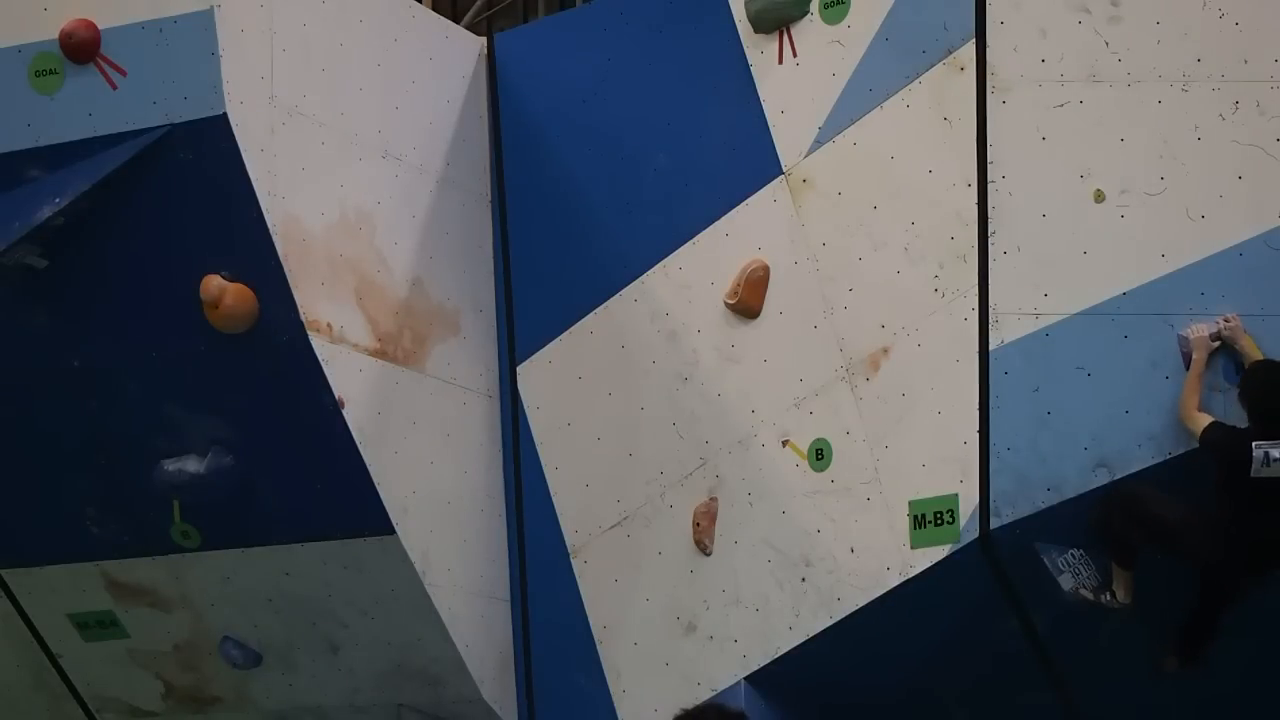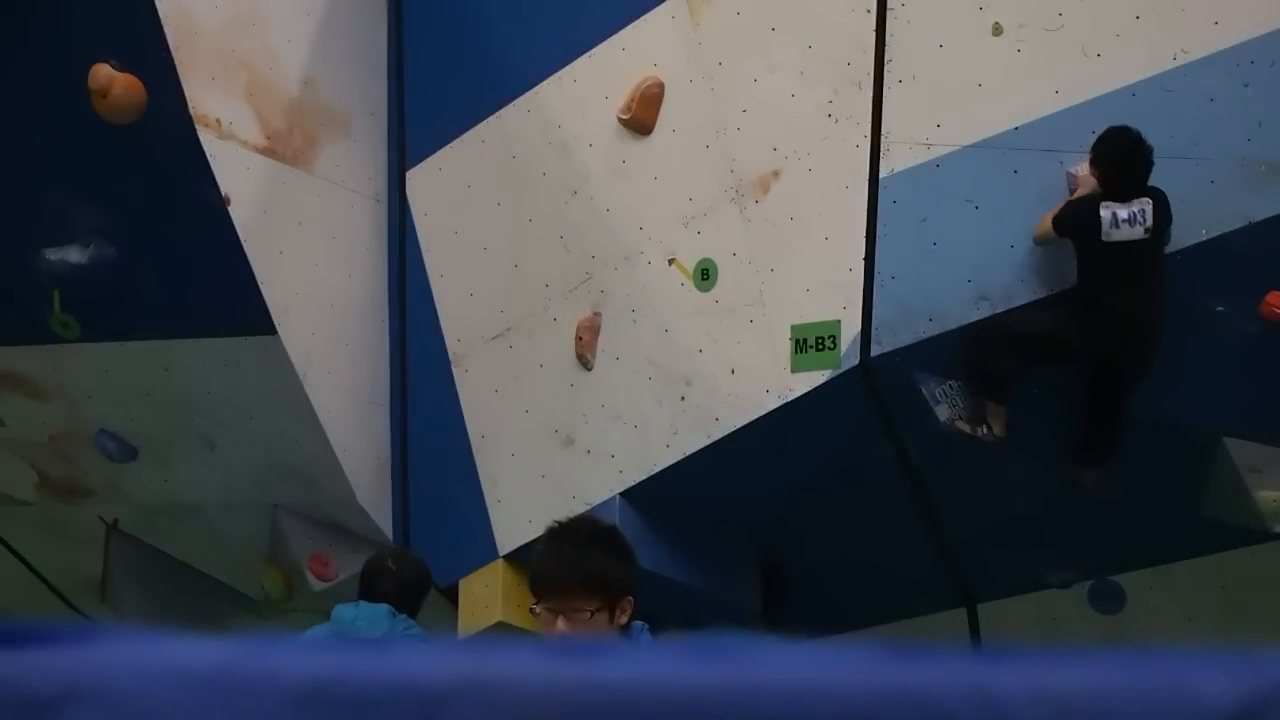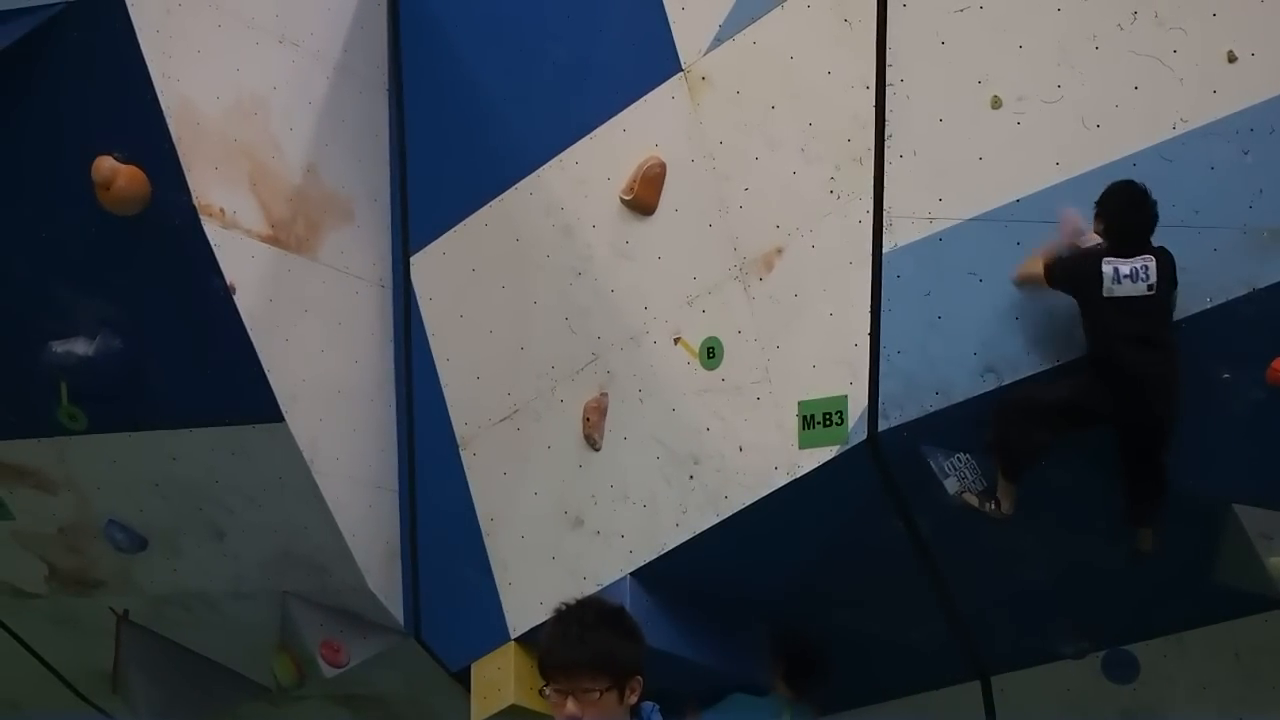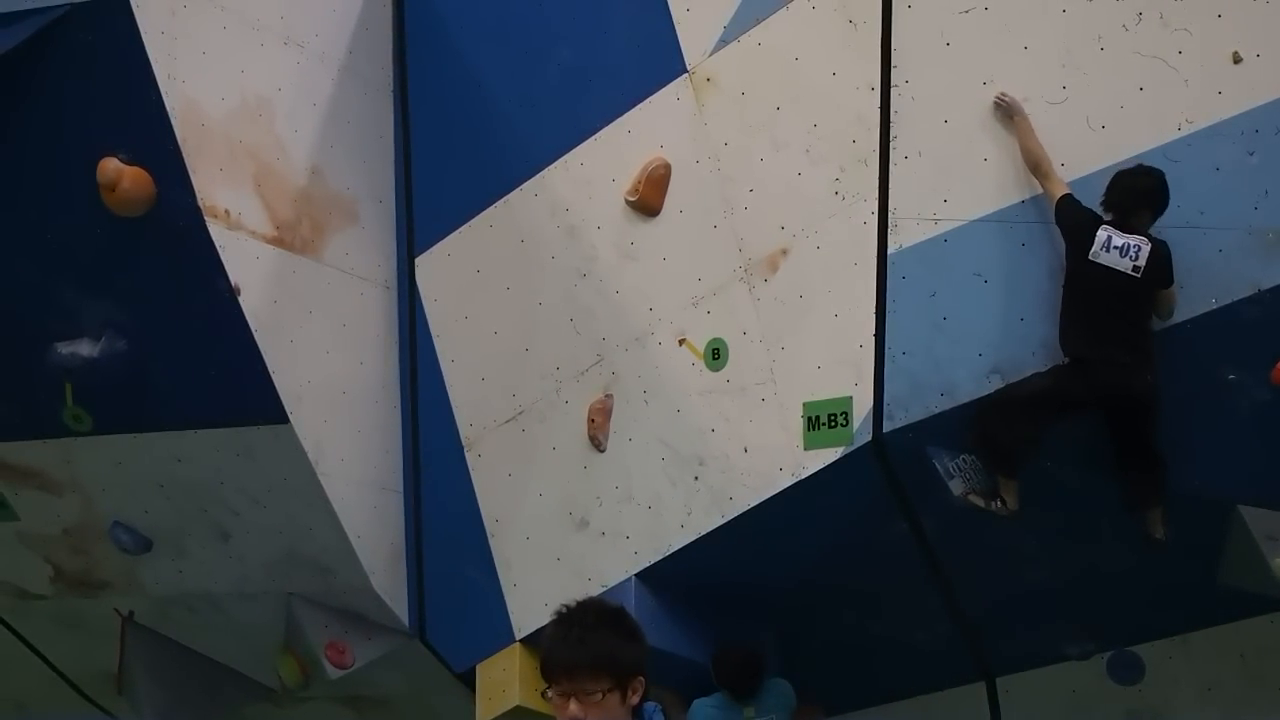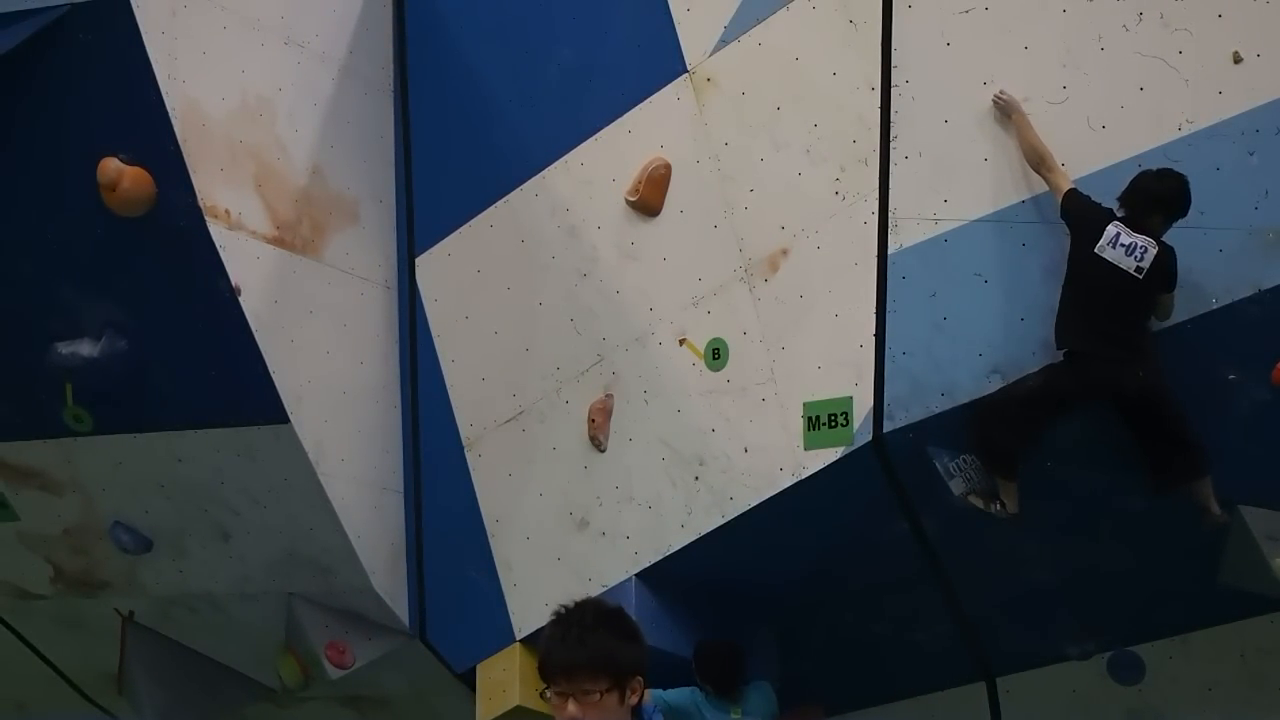
dt=1s
person 1, frame 1
left shoulder: (1232, 443)
left elbow: (1188, 412)
left wrist: (1200, 356)
right wrist: (1243, 342)
left hip: (1217, 542)
left knee: (1122, 504)
right knee: (1213, 598)
left ankle: (1121, 593)
right ankle: (1182, 658)
person 1, frame 2
left shoulder: (1086, 210)
right shoulder: (1158, 202)
left elbow: (1040, 235)
left hip: (1087, 329)
right hip: (1138, 339)
left knee: (992, 339)
right knee: (1106, 402)
left ankle: (996, 425)
right ankle: (1089, 466)
person 1, frame 3
left shoulder: (1085, 266)
right shoulder: (1163, 262)
left elbow: (1023, 275)
left wrist: (1064, 246)
left hip: (1104, 387)
right hip: (1160, 393)
left knee: (1015, 411)
right knee: (1145, 465)
left ankle: (1004, 501)
right ankle: (1145, 533)
person 1, frame 4
left shoulder: (1084, 229)
right shoulder: (1158, 253)
left elbow: (1043, 172)
right elbow: (1165, 312)
left wrist: (1019, 118)
left hip: (1084, 372)
right hip: (1136, 377)
left knee: (999, 413)
right knee: (1140, 451)
left ankle: (1008, 499)
right ankle: (1155, 526)
person 1, frame 5
left shoulder: (1092, 223)
right shoulder: (1163, 257)
left elbow: (1044, 164)
right elbow: (1163, 313)
left wrist: (1017, 114)
left hip: (1082, 367)
right hip: (1137, 371)
left knee: (999, 414)
right knee: (1172, 433)
left ankle: (1008, 501)
right ankle: (1211, 508)
